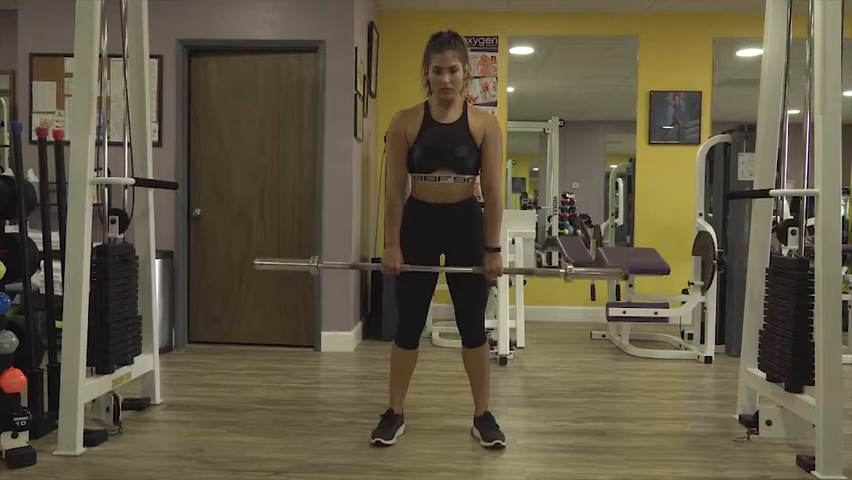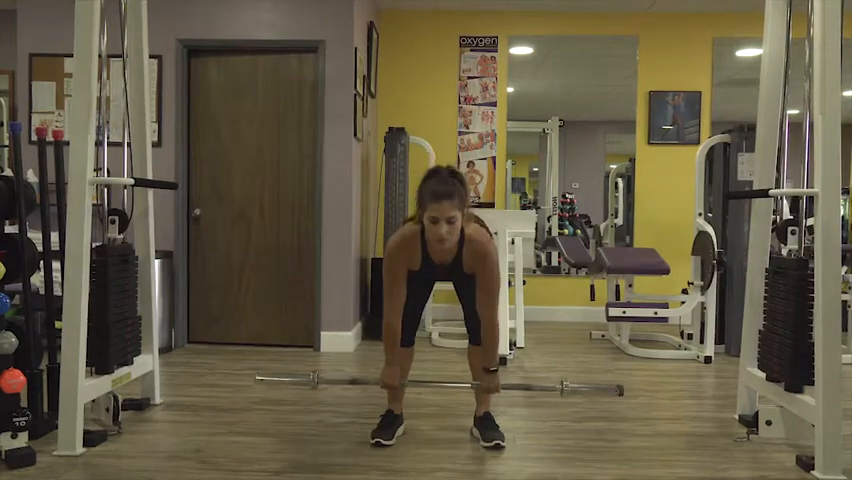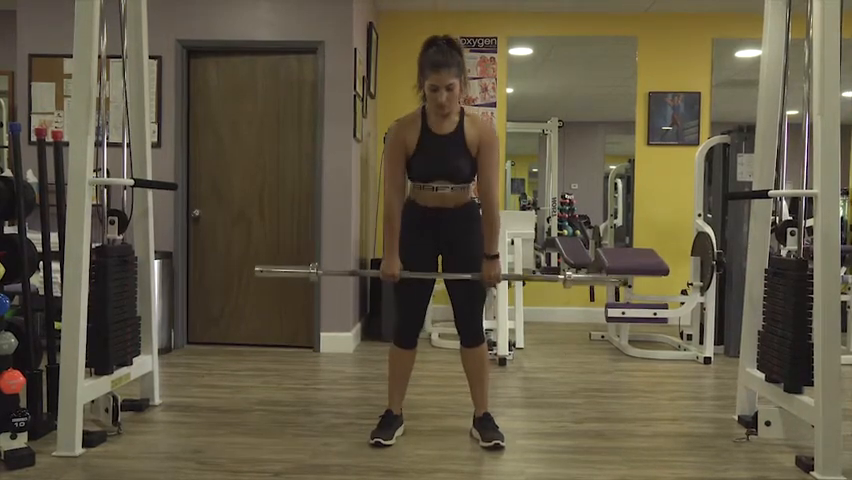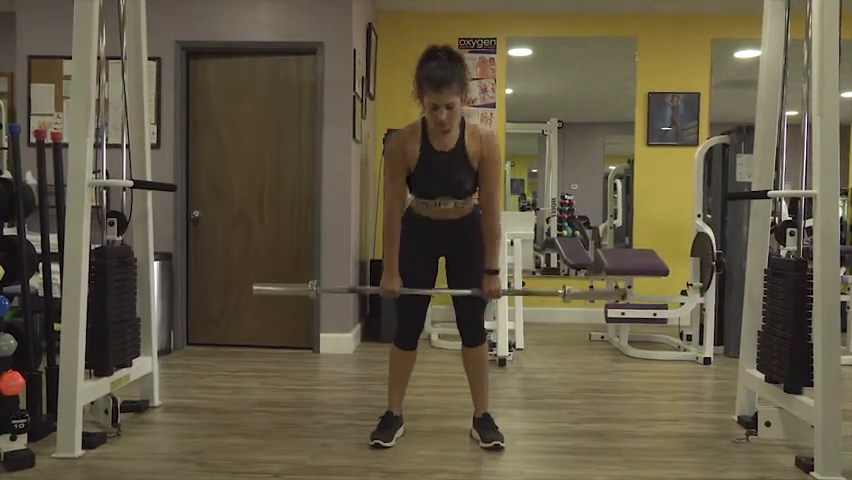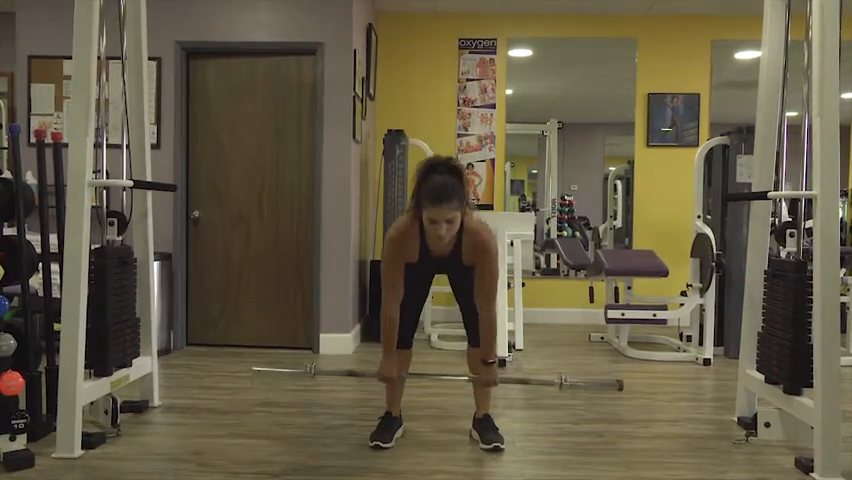
dt=1s
person 1, frame 1
left shoulder: (485, 123)
right shoulder: (405, 122)
left elbow: (493, 189)
right elbow: (394, 188)
left wrist: (493, 248)
right wrist: (391, 245)
left hip: (466, 226)
right hip: (418, 226)
left knee: (473, 327)
right knee: (409, 325)
left ankle: (483, 416)
right ankle: (394, 413)
person 1, frame 2
left shoulder: (481, 246)
right shoulder: (401, 244)
left elbow: (489, 318)
right elbow: (392, 315)
left wrist: (490, 369)
right wrist: (391, 365)
left hip: (466, 267)
left knee: (478, 328)
right knee: (404, 328)
left ankle: (483, 417)
right ankle: (393, 415)
person 1, frame 3
left shoulder: (481, 132)
right shoulder: (403, 130)
left elbow: (490, 198)
right elbow: (393, 196)
left wrist: (491, 255)
right wrist: (390, 254)
left hip: (463, 227)
right hip: (416, 227)
left knee: (471, 326)
right knee: (407, 325)
left ankle: (482, 416)
right ankle: (393, 414)
person 1, frame 4
left shoulder: (484, 143)
right shoulder: (403, 143)
left elbow: (490, 211)
right elbow: (392, 210)
left wrist: (491, 270)
right wrist: (391, 269)
left hip: (466, 237)
right hip: (417, 236)
left knee: (473, 328)
right knee: (407, 328)
left ankle: (482, 417)
right ankle: (393, 415)
person 1, frame 5
left shoulder: (481, 237)
right shoulder: (399, 235)
left elbow: (487, 309)
right elbow: (391, 305)
left wrist: (488, 362)
right wrist: (388, 358)
left hip: (464, 265)
left knee: (477, 331)
right knee: (403, 331)
left ankle: (482, 418)
right ankle: (392, 416)
